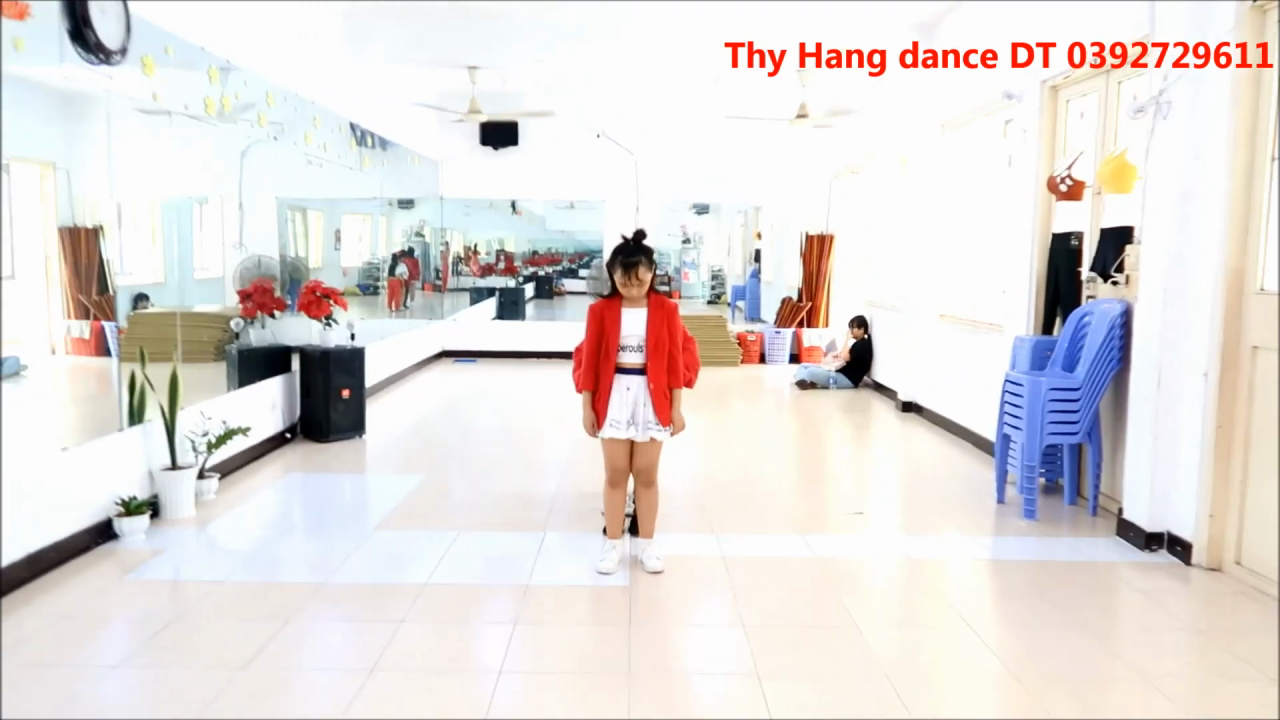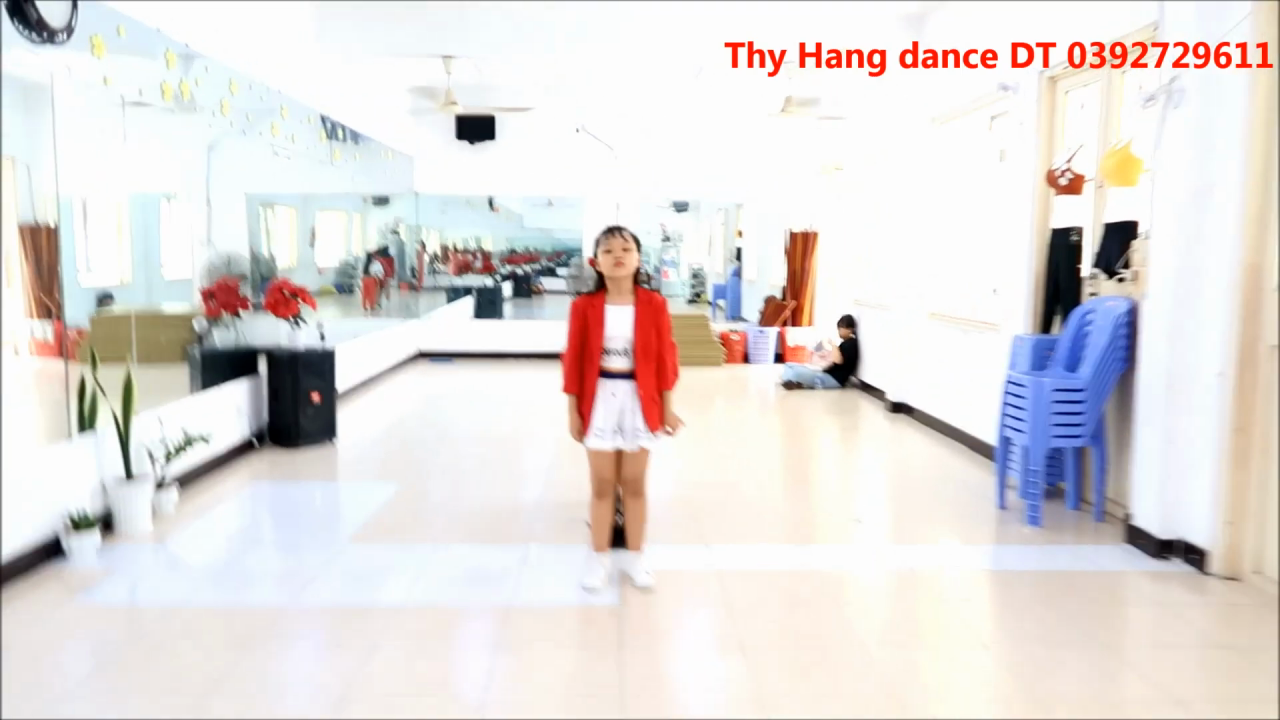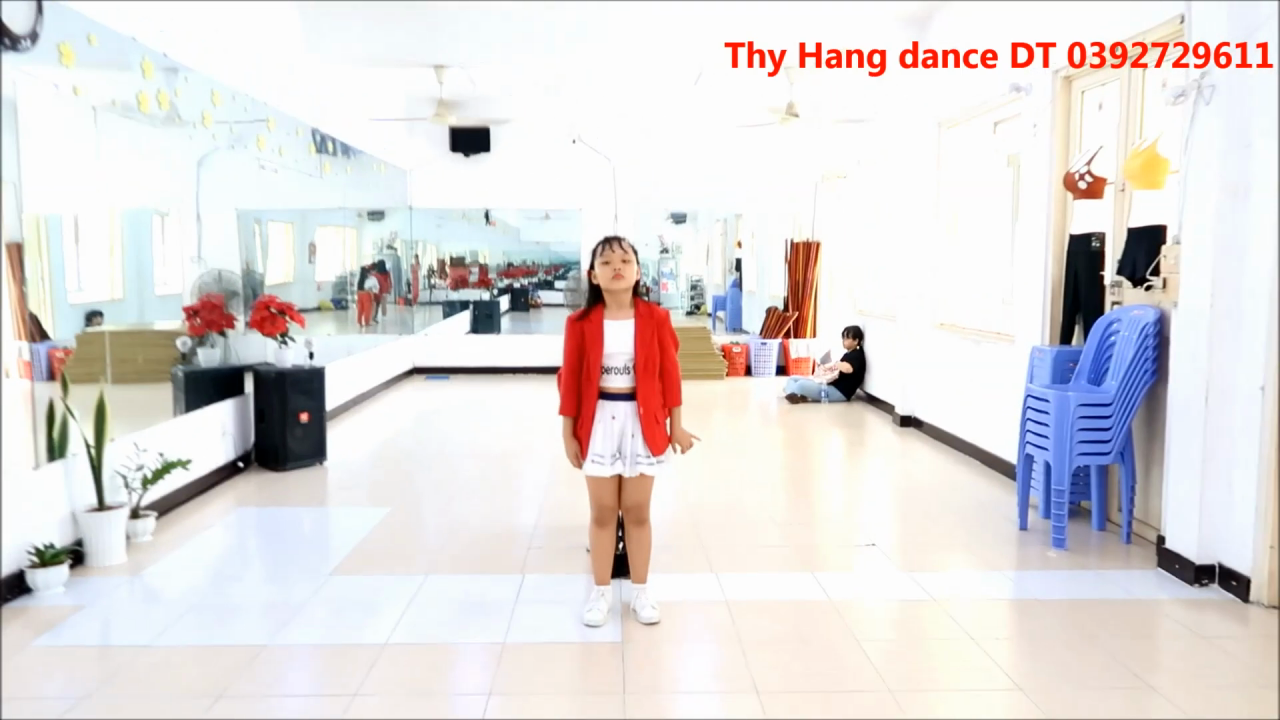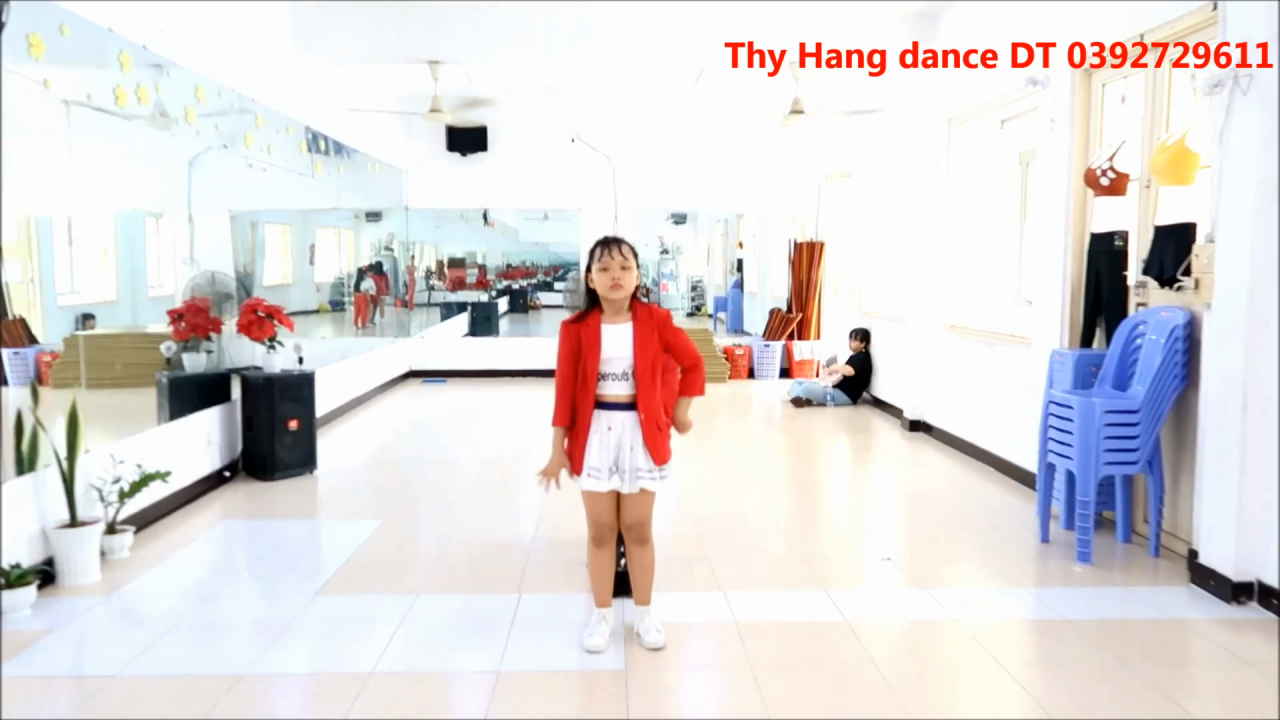
dt=0.2s
person 1, frame 1
left shoulder: (666, 309)
right shoulder: (601, 310)
left elbow: (677, 359)
right elbow: (589, 360)
left wrist: (676, 407)
right wrist: (587, 407)
left hip: (651, 396)
right hip: (614, 396)
left knee: (646, 475)
right knee: (615, 474)
person 1, frame 2
left shoulder: (653, 305)
right shoulder: (584, 306)
left elbow: (664, 358)
right elbow: (574, 360)
left wrist: (667, 408)
right wrist: (572, 410)
left hip: (639, 400)
right hip: (599, 400)
left knee: (634, 484)
right knee: (602, 484)
left ankle: (635, 558)
right ankle: (600, 558)
person 1, frame 3
left shoulder: (655, 319)
right shoulder: (580, 323)
left elbow: (669, 374)
right elbow: (570, 380)
left wrist: (676, 425)
right wrist: (568, 434)
left hip: (642, 423)
right hip: (598, 423)
left knee: (637, 512)
right knee: (602, 512)
left ankle: (640, 591)
right ankle: (600, 591)
person 1, frame 4
left shoulder: (655, 321)
right shoulder: (576, 328)
left elbow: (691, 362)
right elbow: (565, 388)
left wrist: (680, 408)
right wrist: (558, 447)
left hip: (641, 433)
right hip: (595, 434)
left knee: (638, 529)
right knee: (601, 530)
left ankle: (644, 613)
right ankle: (602, 614)
